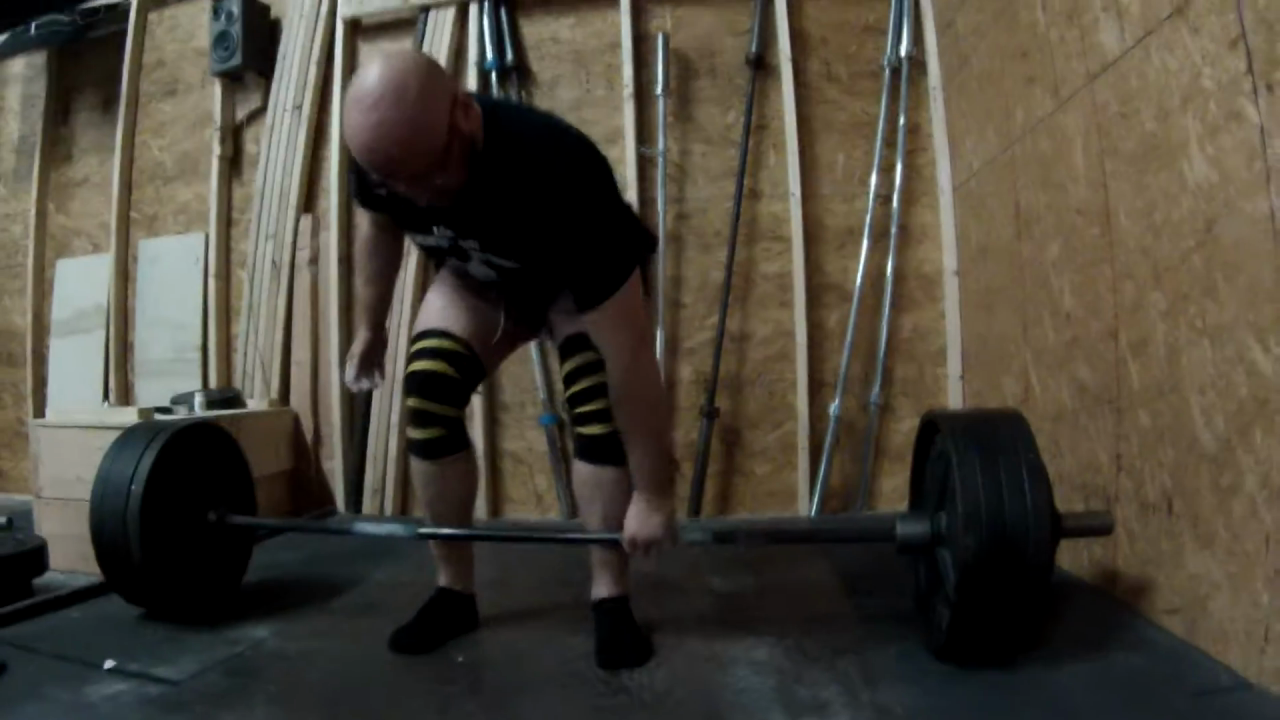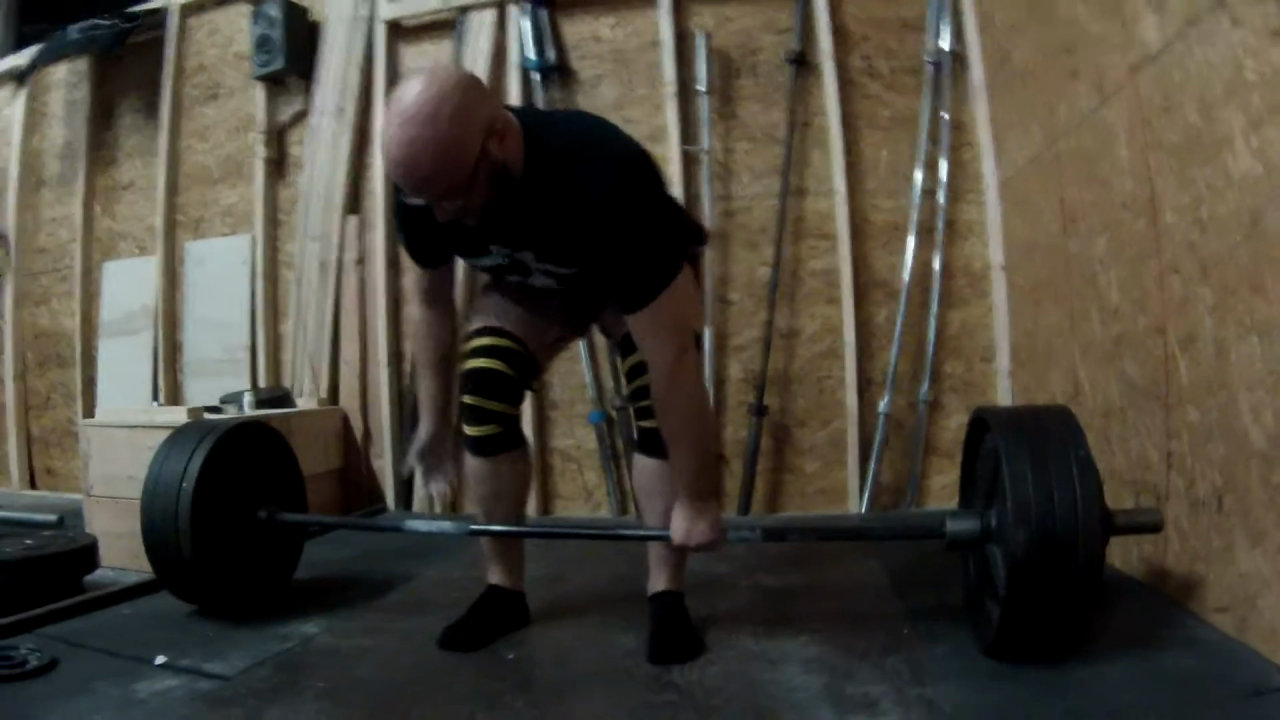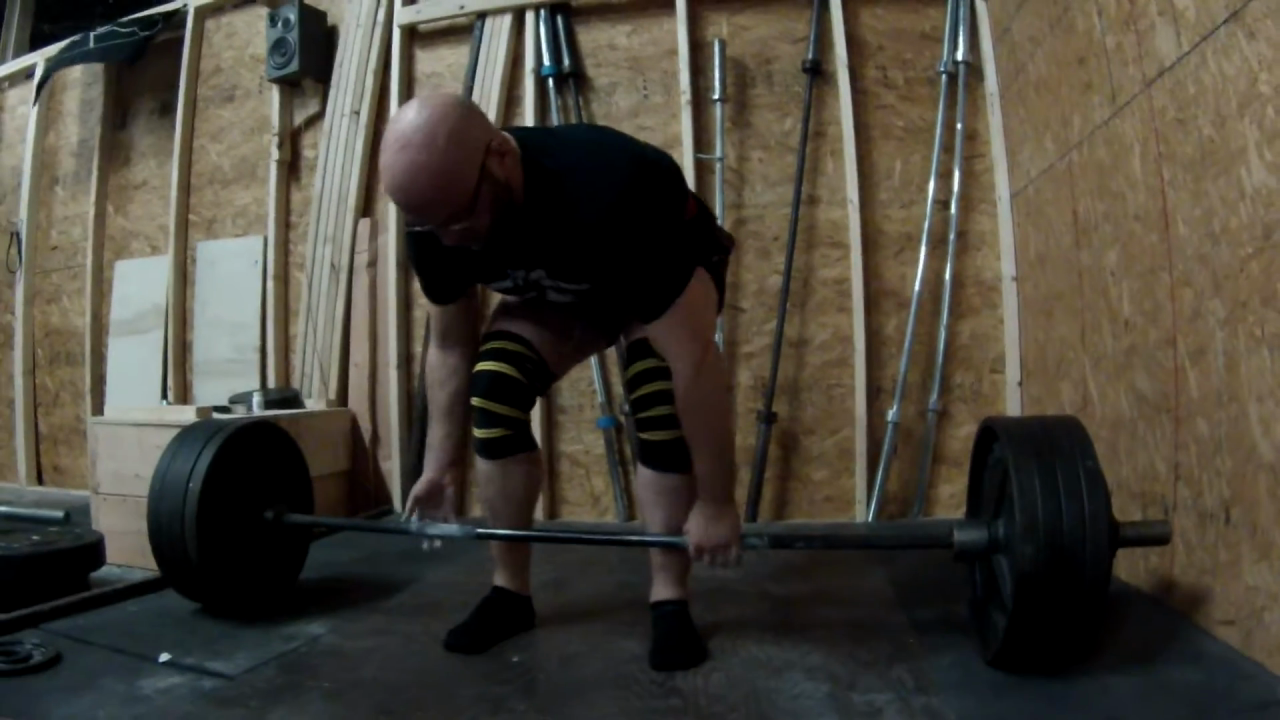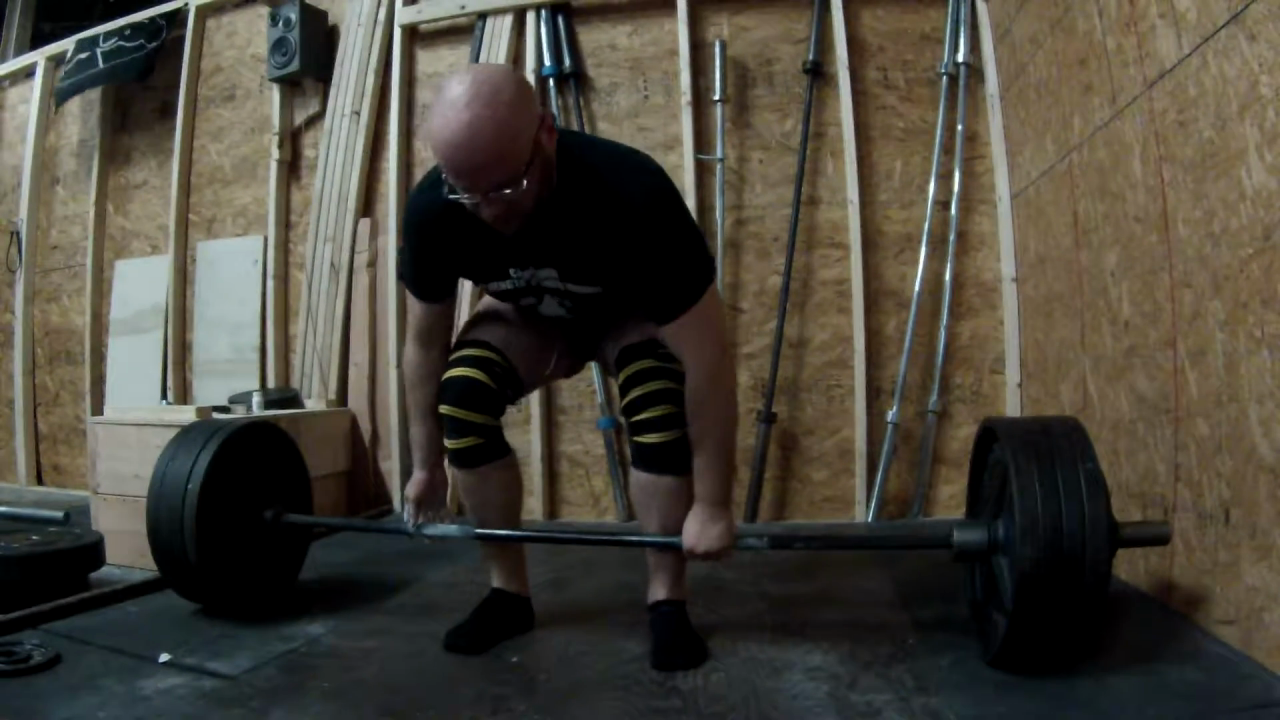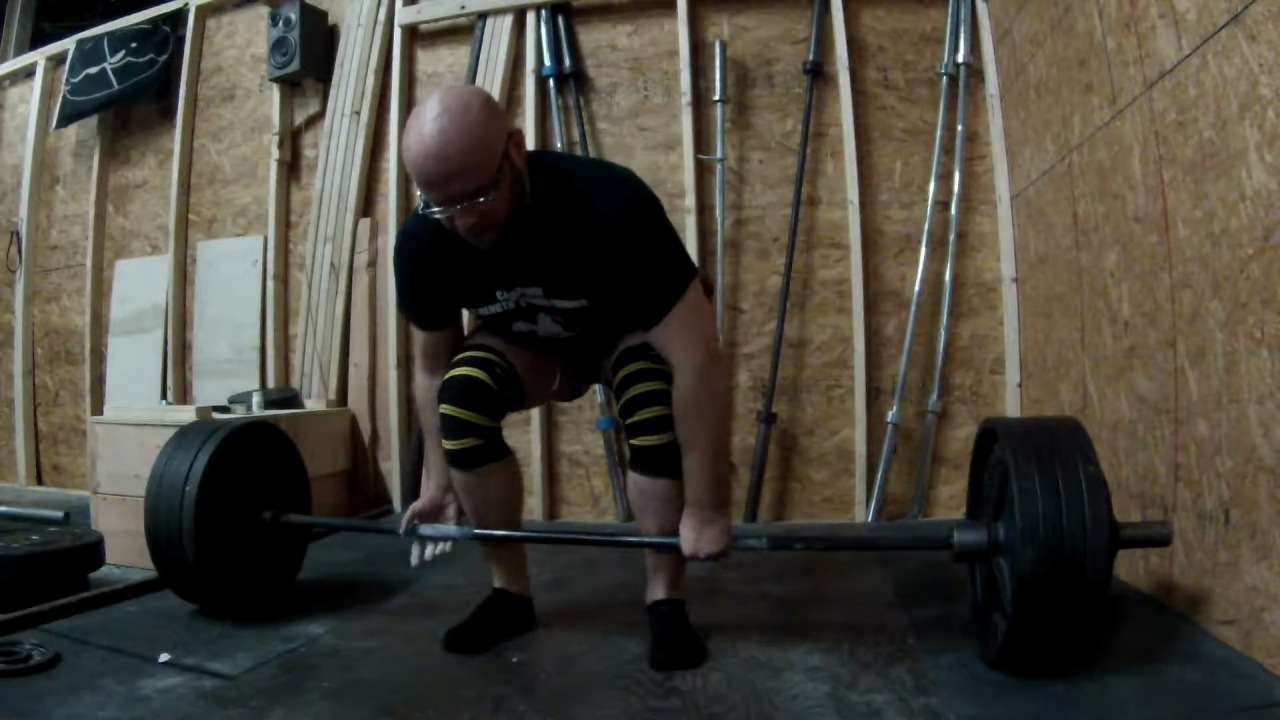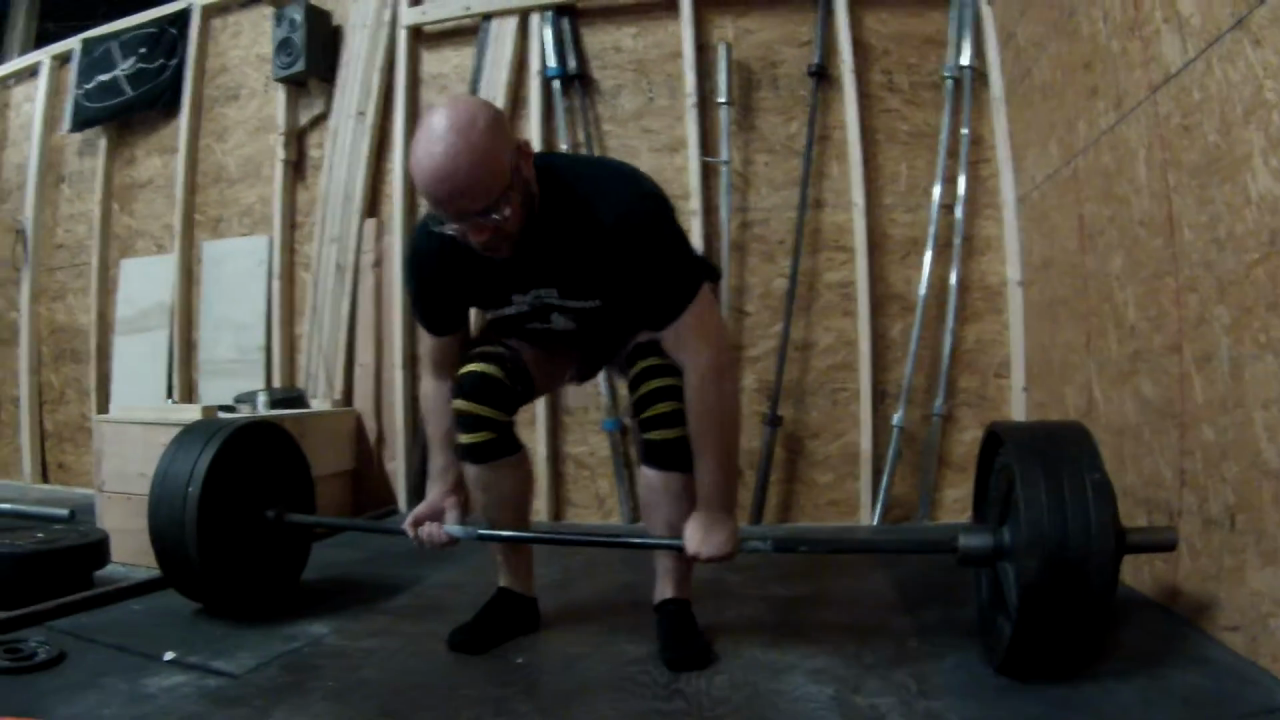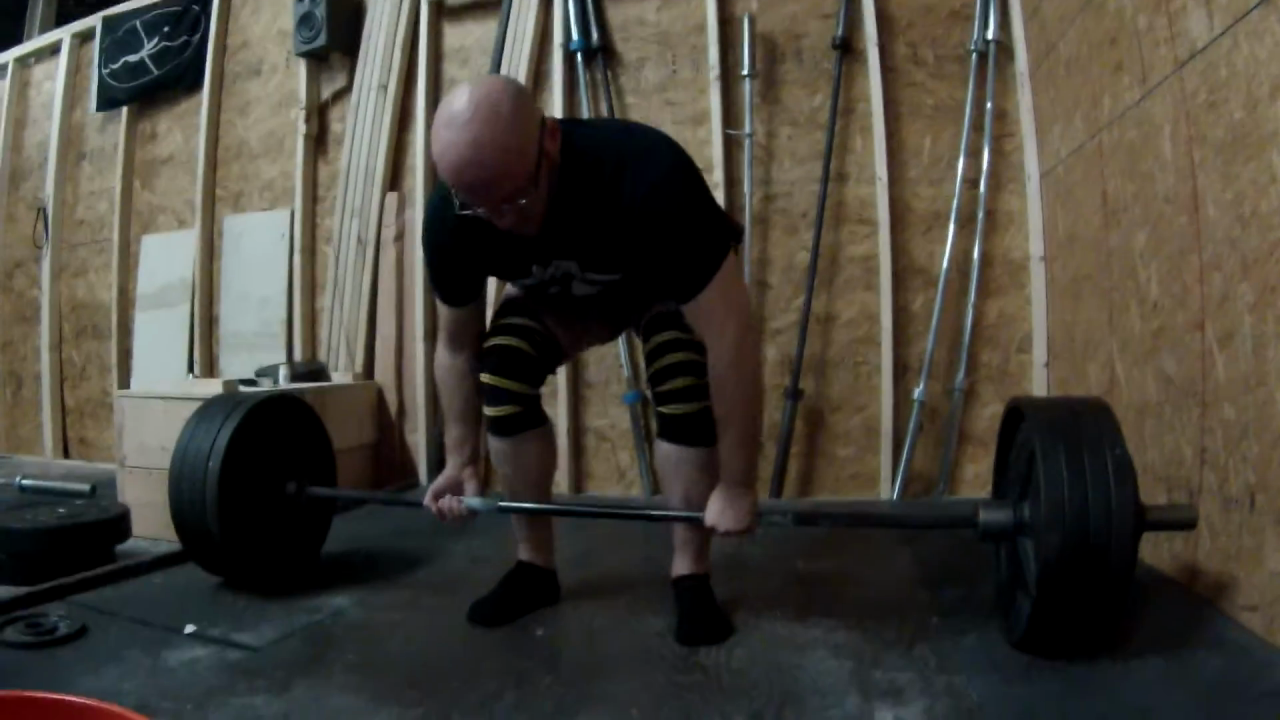
dt=0.5s
person 1, frame 1
left shoulder: (557, 174)
right shoulder: (385, 159)
left elbow: (630, 351)
right elbow: (378, 225)
left wrist: (653, 496)
right wrist: (370, 326)
left hip: (586, 278)
right hip: (477, 277)
left knee: (598, 404)
right knee: (427, 398)
left ankle: (609, 597)
right ankle: (454, 592)
person 1, frame 2
left shoulder: (603, 182)
right shoulder: (424, 190)
left elbow: (674, 356)
right elbow: (430, 302)
left wrist: (699, 500)
right wrist: (433, 418)
left hip: (644, 267)
right hip: (525, 282)
left knee: (656, 394)
right knee: (482, 393)
left ankle: (665, 593)
right ankle: (504, 589)
person 1, frame 3
left shoulder: (607, 194)
right shoulder: (436, 213)
left elbow: (695, 360)
right elbow: (449, 346)
left wrist: (715, 502)
right wrist: (442, 465)
left hip: (672, 264)
right hip: (552, 290)
left knee: (661, 404)
right knee: (493, 393)
left ankle: (668, 601)
right ankle: (510, 591)
person 1, frame 4
left shoulder: (632, 196)
right shoulder: (431, 211)
left elbow: (707, 358)
right elbow: (425, 343)
left wrist: (711, 505)
right wrist: (426, 465)
left hip: (629, 312)
right hip: (528, 315)
left knee: (658, 405)
right knee: (461, 398)
left ankle: (666, 600)
right ankle: (508, 592)
person 1, frame 5
left shoulder: (609, 206)
right shoulder: (423, 242)
left elbow: (698, 360)
right elbow: (432, 369)
left wrist: (706, 509)
right wrist: (438, 483)
left hip: (627, 330)
right hip: (530, 341)
left knee: (656, 406)
right knee: (462, 400)
left ankle: (665, 599)
right ankle: (511, 591)
person 1, frame 6
left shoulder: (621, 210)
right shoulder: (433, 250)
left elbow: (709, 364)
right elbow: (440, 372)
left wrist: (714, 512)
right wrist: (443, 487)
left hip: (640, 319)
right hip: (537, 330)
left knee: (667, 408)
right knee: (478, 399)
left ankle: (672, 601)
right ankle: (515, 591)
person 1, frame 7
left shoulder: (647, 178)
right shoulder: (450, 217)
left elbow: (732, 339)
right elbow: (457, 344)
left wrist: (736, 486)
right wrist: (460, 459)
left hip: (664, 279)
right hip: (557, 290)
left knee: (684, 385)
right knee: (502, 375)
left ankle: (690, 575)
right ankle: (535, 564)
